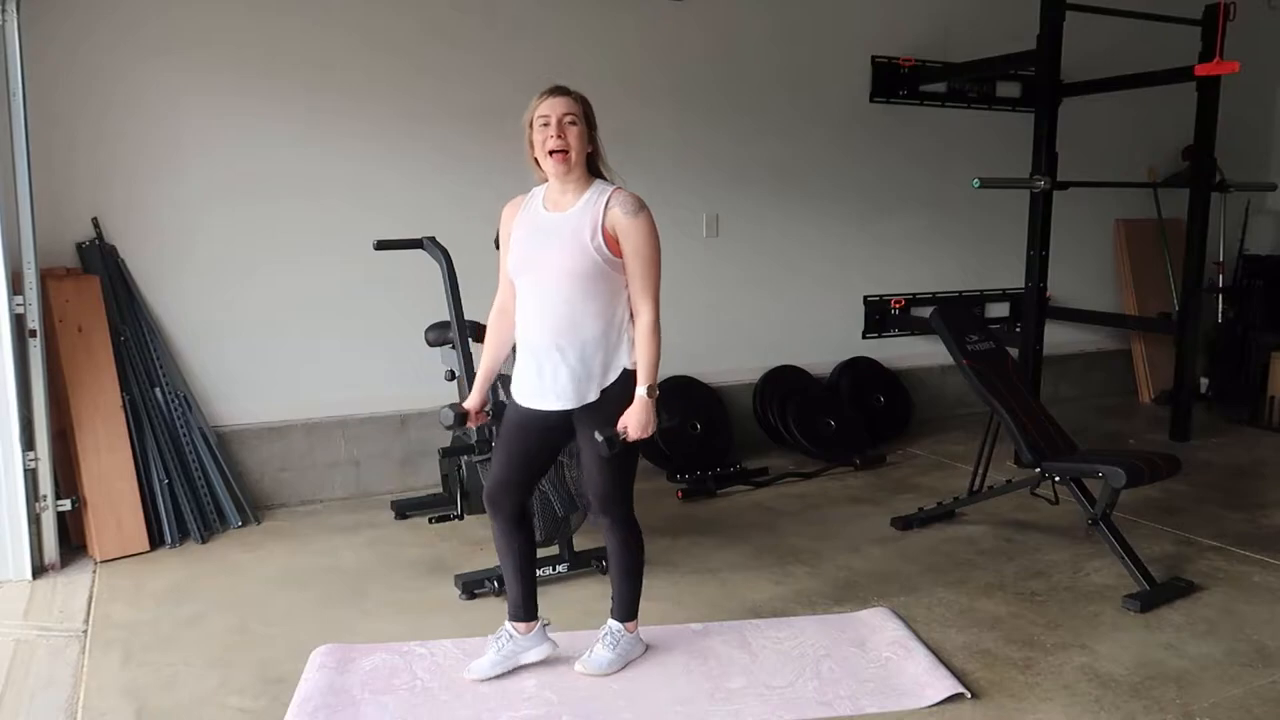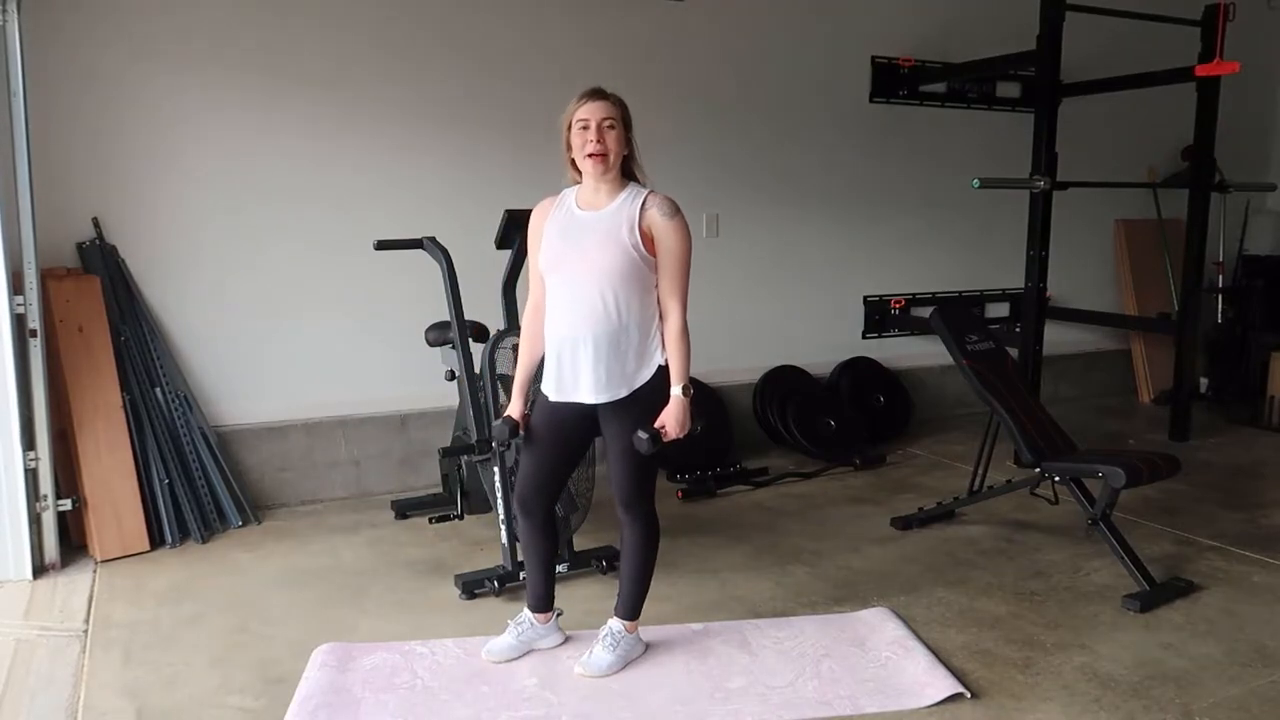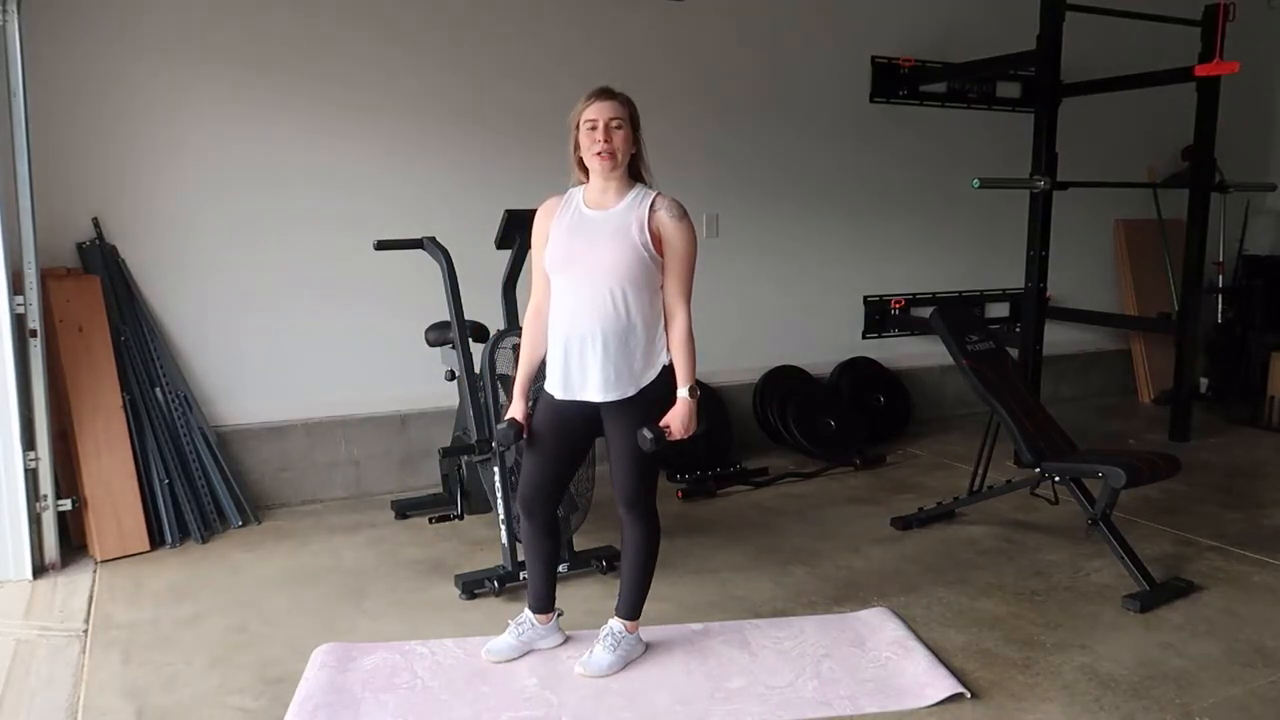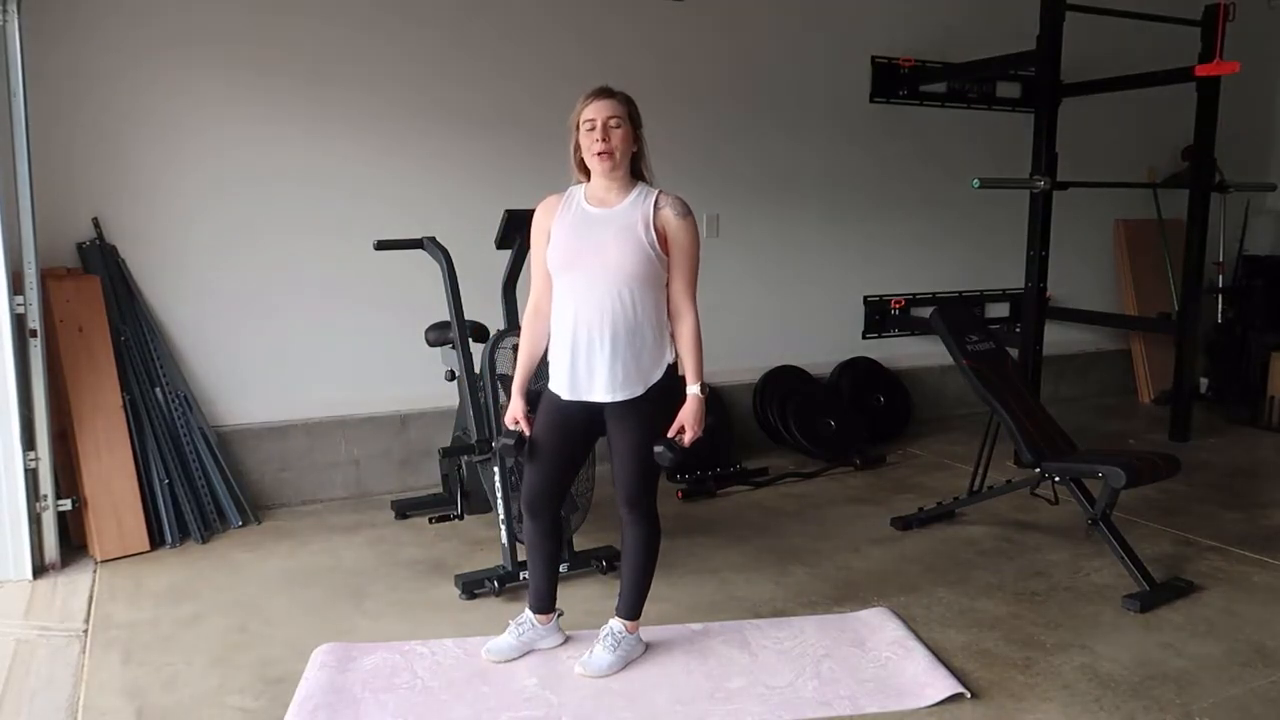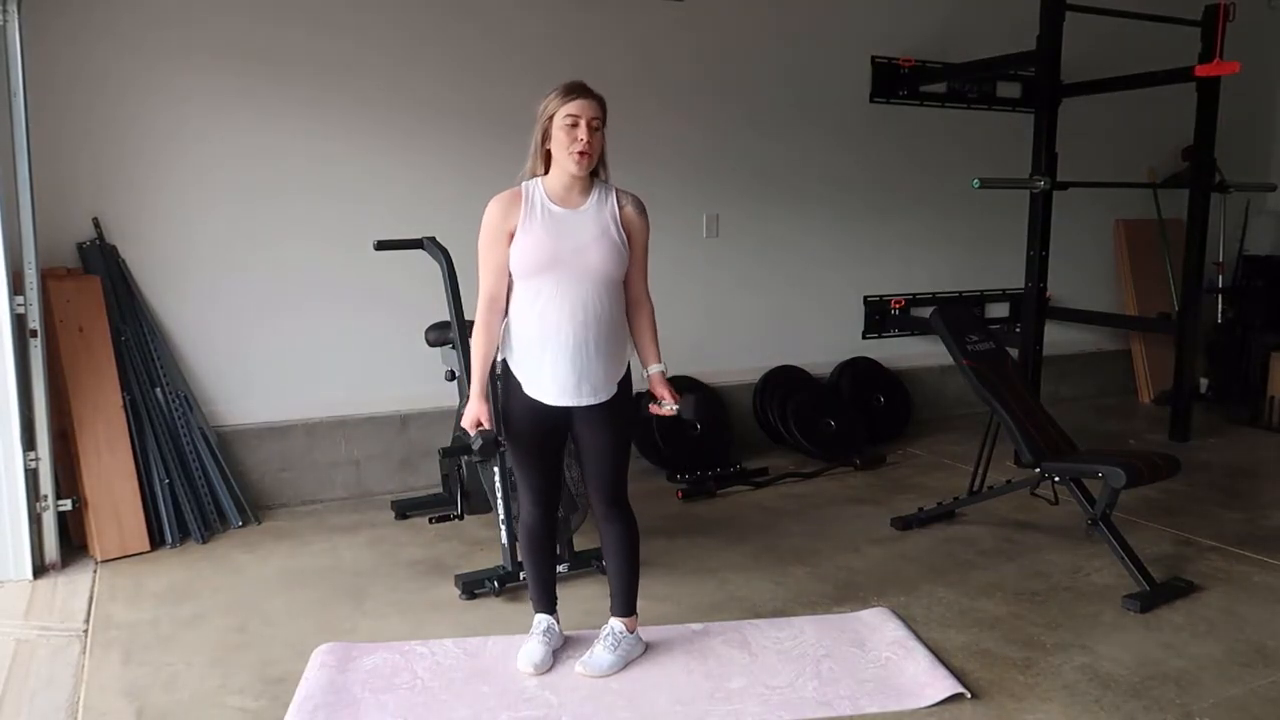
dt=1s
person 1, frame 1
left shoulder: (621, 211)
right shoulder: (516, 213)
left elbow: (645, 312)
right elbow: (506, 306)
left wrist: (644, 395)
right wrist: (480, 386)
left hip: (605, 389)
right hip: (535, 390)
left knee: (610, 508)
right knee: (500, 497)
left ankle: (624, 630)
right ankle: (524, 630)
person 1, frame 2
left shoulder: (655, 213)
right shoulder: (547, 214)
left elbow: (674, 313)
right elbow: (537, 308)
left wrist: (679, 393)
right wrist: (518, 393)
left hip: (634, 387)
right hip: (563, 387)
left knee: (633, 505)
right knee: (529, 496)
left ankle: (624, 630)
right ankle: (540, 618)
person 1, frame 3
left shoulder: (661, 215)
right shoulder: (553, 213)
left elbow: (678, 313)
right elbow: (539, 308)
left wrist: (685, 393)
right wrist: (519, 392)
left hip: (637, 388)
right hip: (565, 387)
left knee: (635, 506)
right knee: (532, 499)
left ankle: (625, 630)
right ankle: (541, 619)
person 1, frame 4
left shoulder: (666, 213)
right shoulder: (552, 212)
left elbow: (683, 310)
right elbow: (539, 306)
left wrist: (694, 391)
right wrist: (517, 389)
left hip: (642, 388)
right hip: (567, 386)
left knee: (636, 505)
right knee: (537, 499)
left ankle: (625, 630)
right ankle: (541, 619)
person 1, frame 5
left shoulder: (625, 210)
right shoulder: (509, 208)
left elbow: (636, 299)
right elbow: (490, 302)
left wrist: (655, 371)
right wrist: (478, 390)
left hip: (604, 386)
right hip: (530, 386)
left knee: (610, 503)
right knee: (536, 505)
left ankle: (624, 628)
right ankle: (545, 621)
